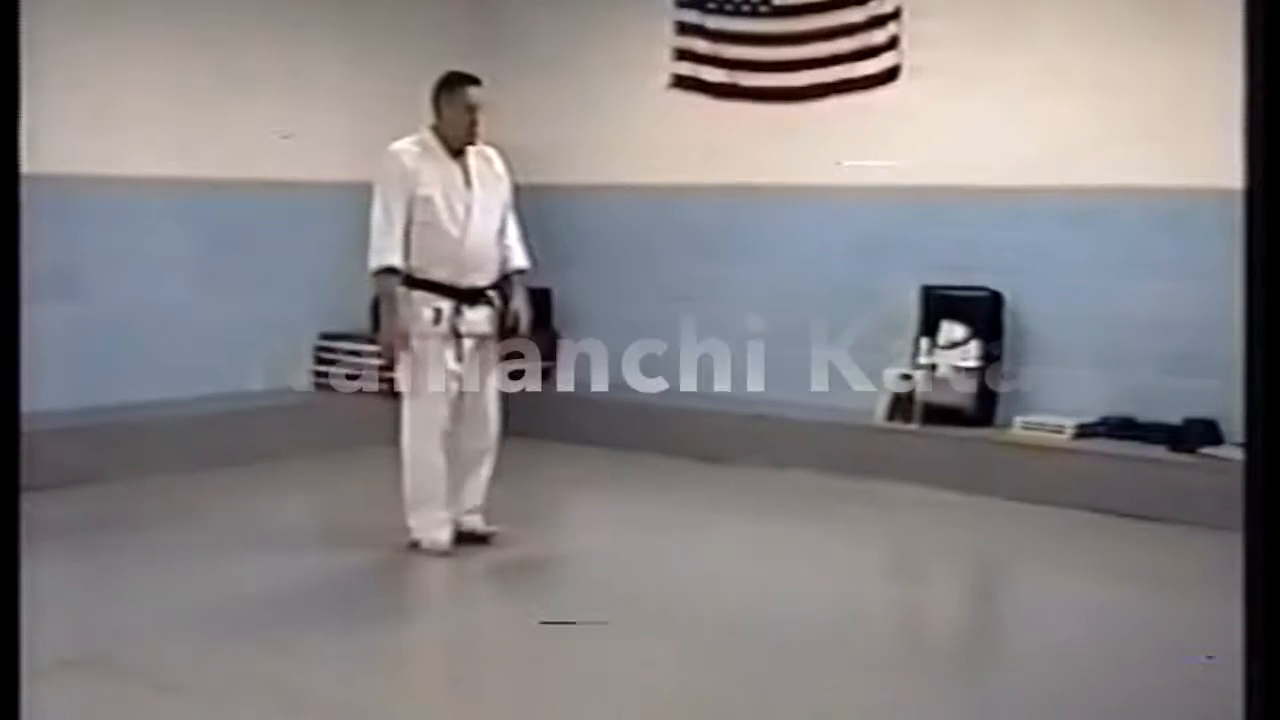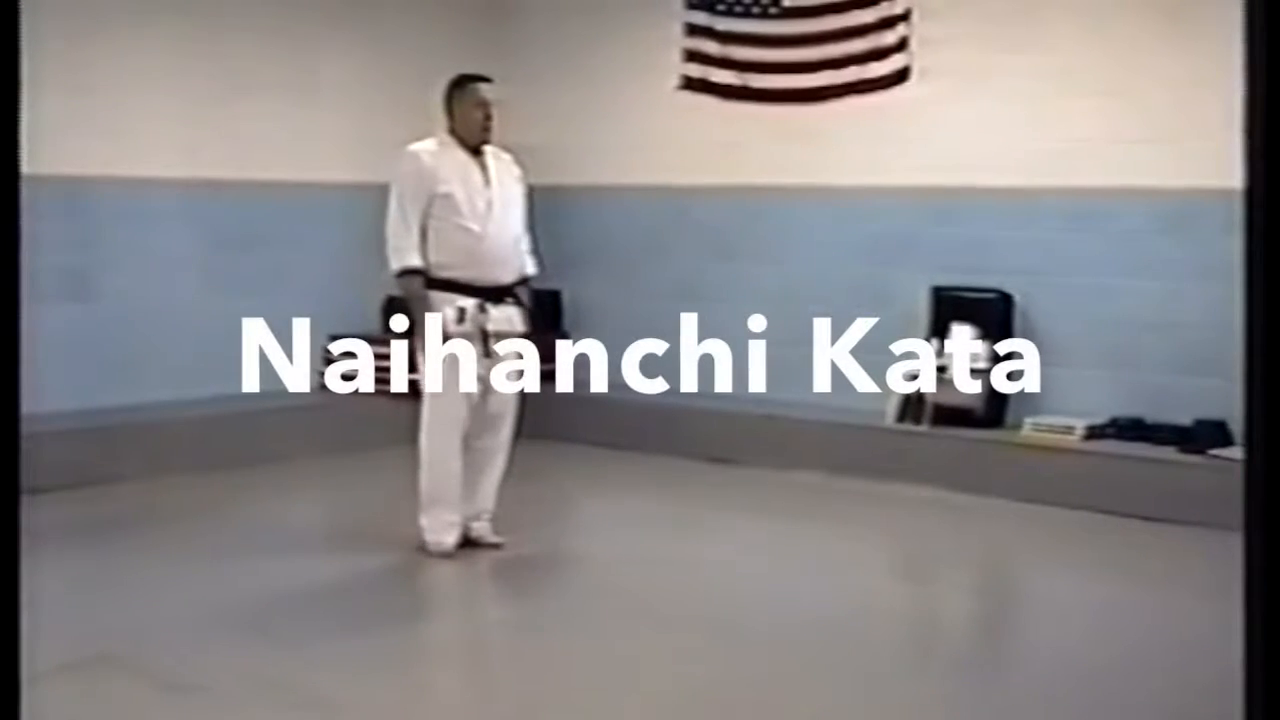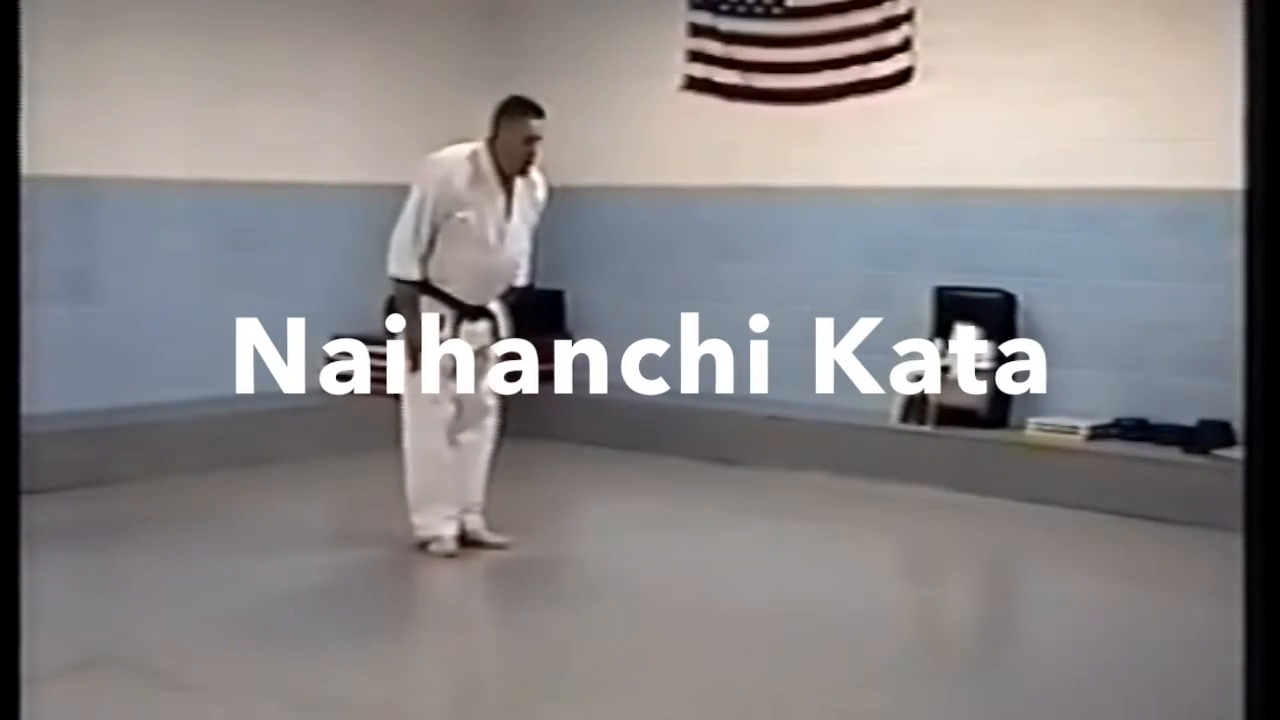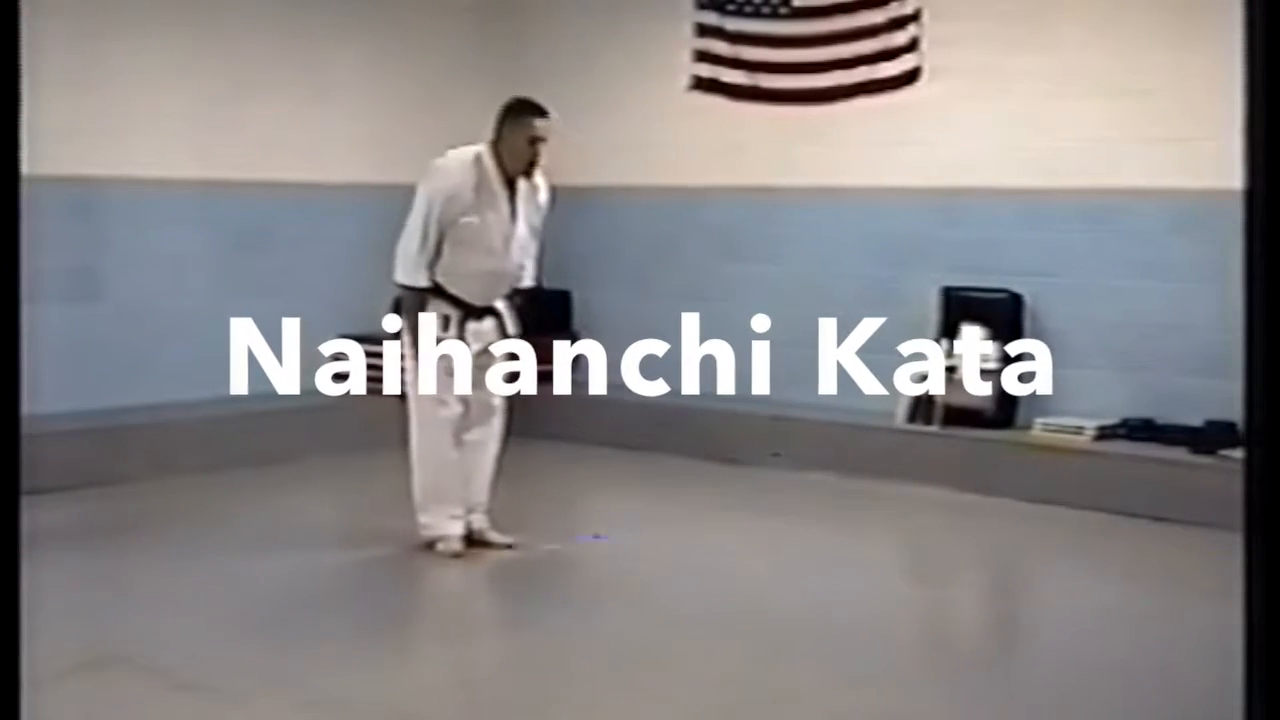
dt=0.7s
person 1, frame 1
left shoulder: (492, 163)
right shoulder: (403, 160)
left elbow: (508, 235)
right elbow: (386, 243)
left wrist: (517, 295)
right wrist: (390, 314)
left hip: (481, 311)
right hip: (428, 311)
left knee: (480, 420)
right knee: (426, 423)
left ankle: (465, 514)
right ankle: (429, 527)
person 1, frame 2
left shoulder: (506, 166)
right shoulder: (422, 161)
right elbow: (404, 244)
left wrist: (524, 309)
right wrist: (423, 314)
left hip: (504, 313)
right hip: (451, 311)
left knee: (495, 422)
right knee: (446, 421)
left ankle: (476, 519)
right ankle: (440, 528)
person 1, frame 3
left shoulder: (534, 185)
right shoulder: (447, 171)
right elbow: (406, 250)
left wrist: (509, 314)
right wrist: (413, 324)
left hip: (486, 317)
right hip: (434, 313)
left knee: (479, 417)
right knee: (430, 419)
left ankle: (469, 519)
right ankle: (435, 525)
person 1, frame 4
left shoulder: (535, 188)
right shoulder: (452, 176)
right elbow: (414, 257)
left wrist: (510, 318)
right wrist: (418, 330)
left hip: (488, 316)
right hip: (437, 313)
left knee: (486, 417)
right knee: (438, 418)
left ankle: (474, 519)
right ankle: (441, 524)
